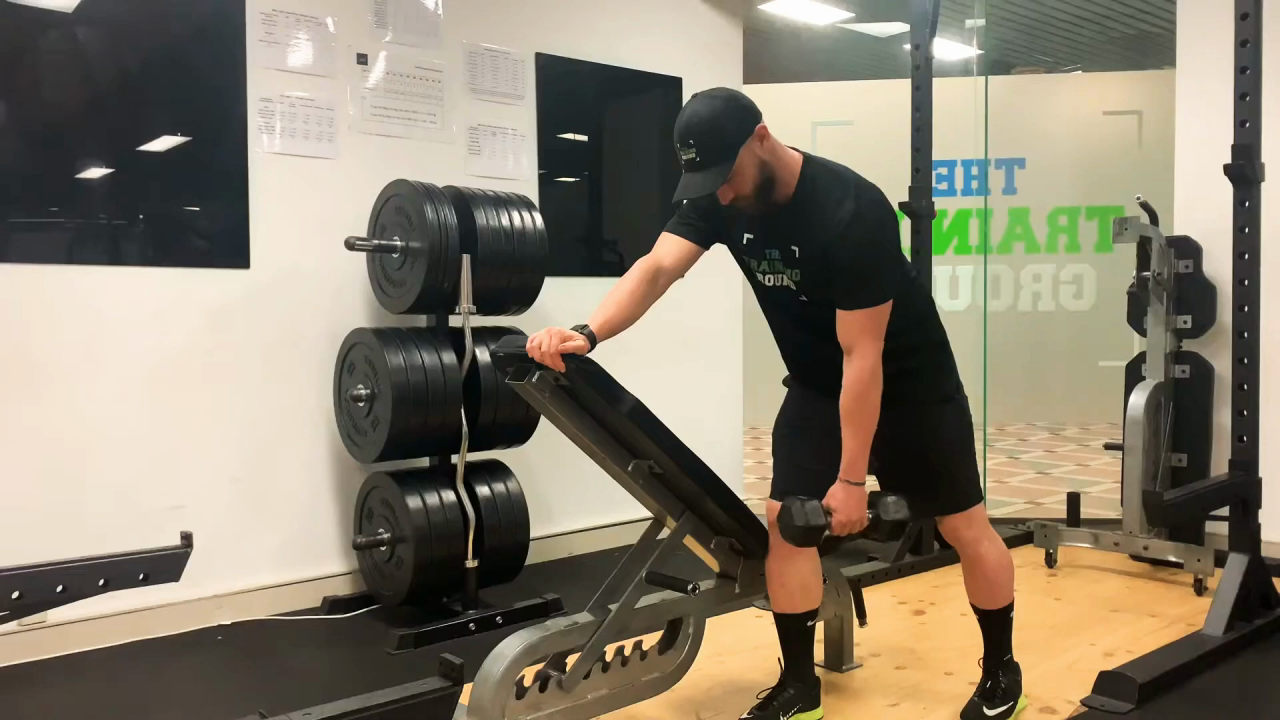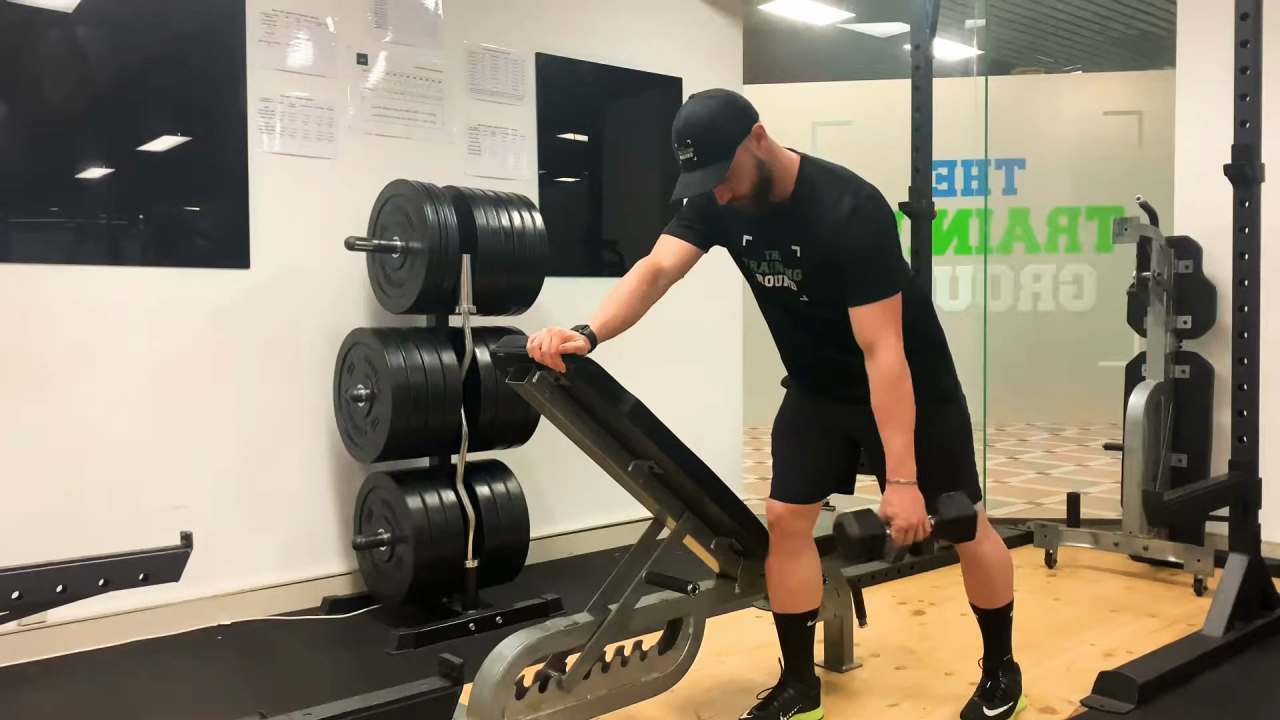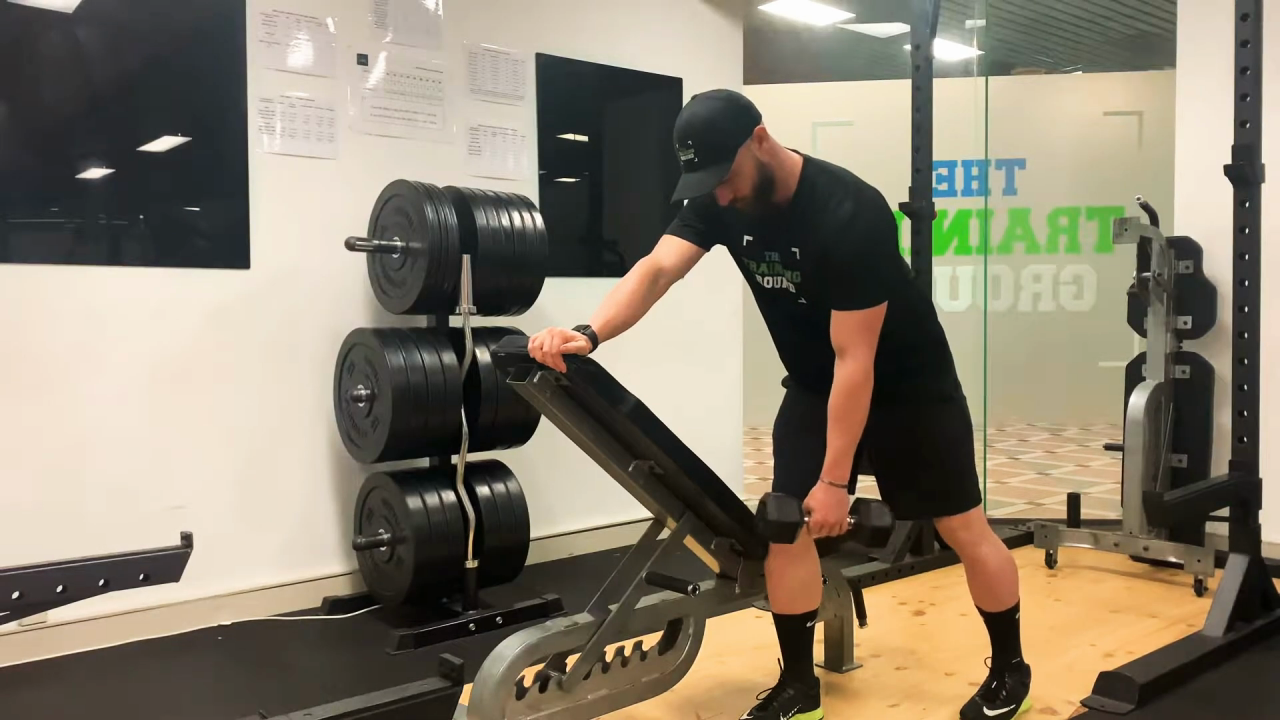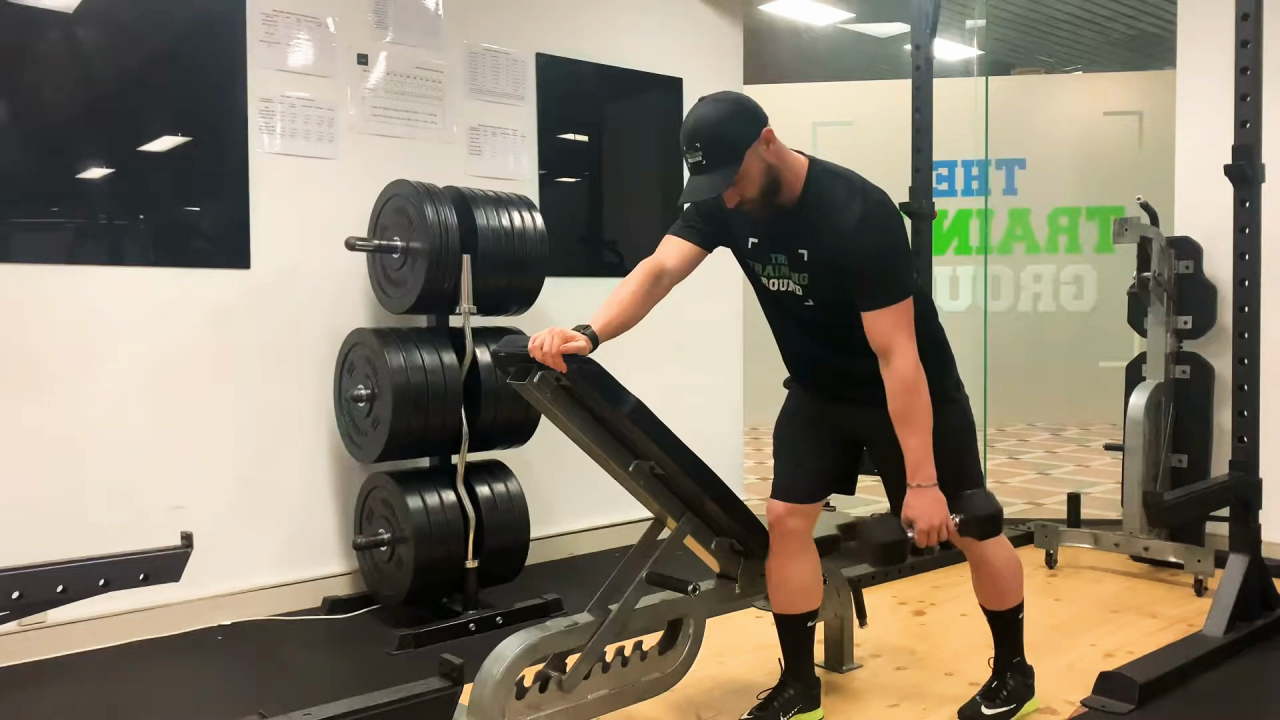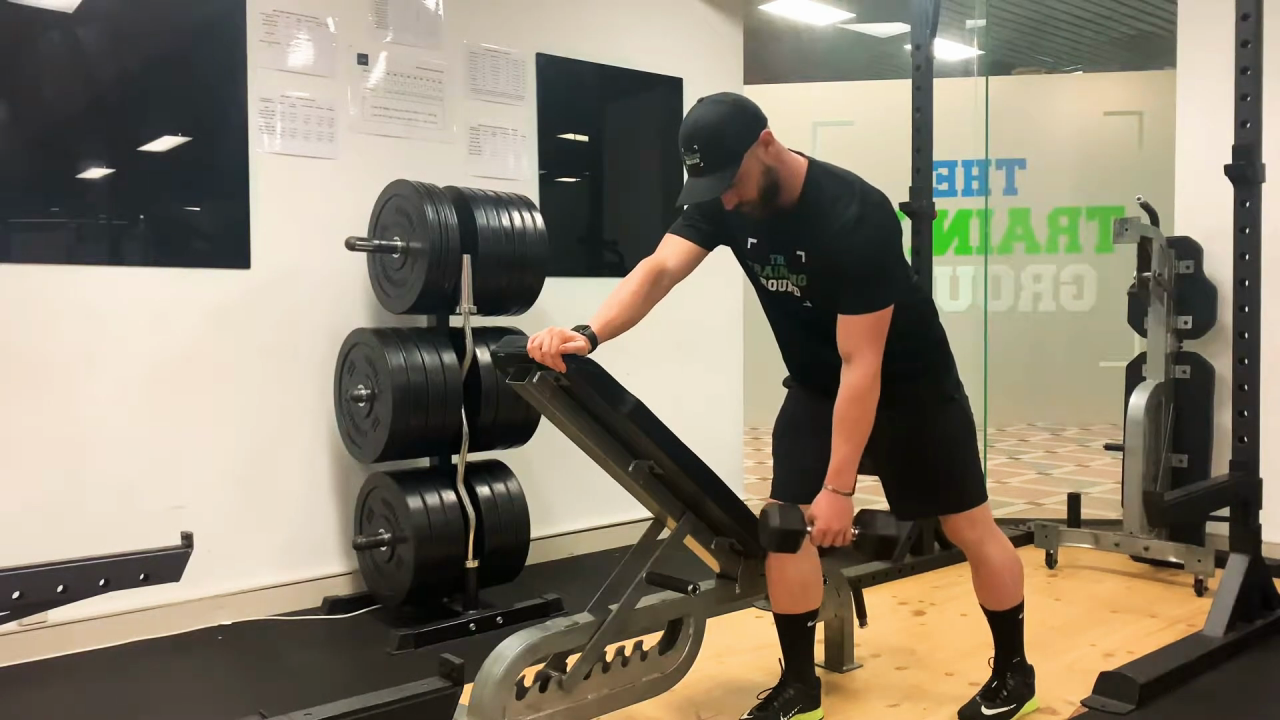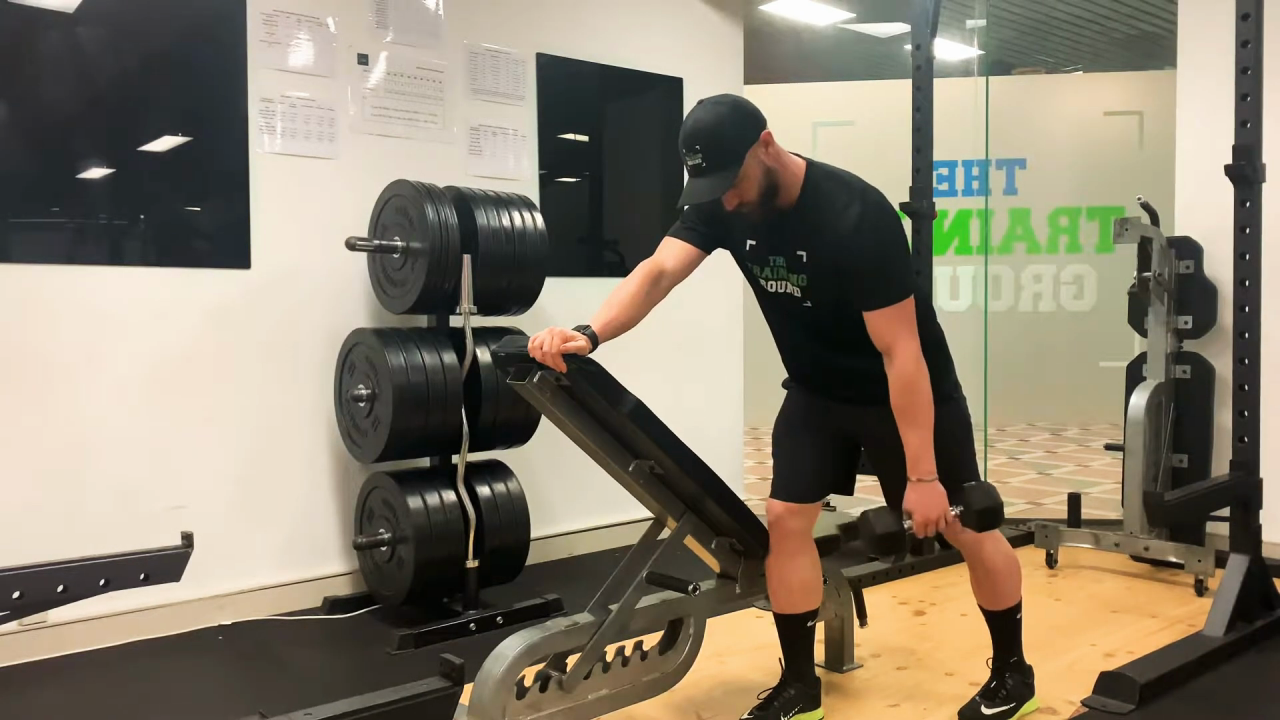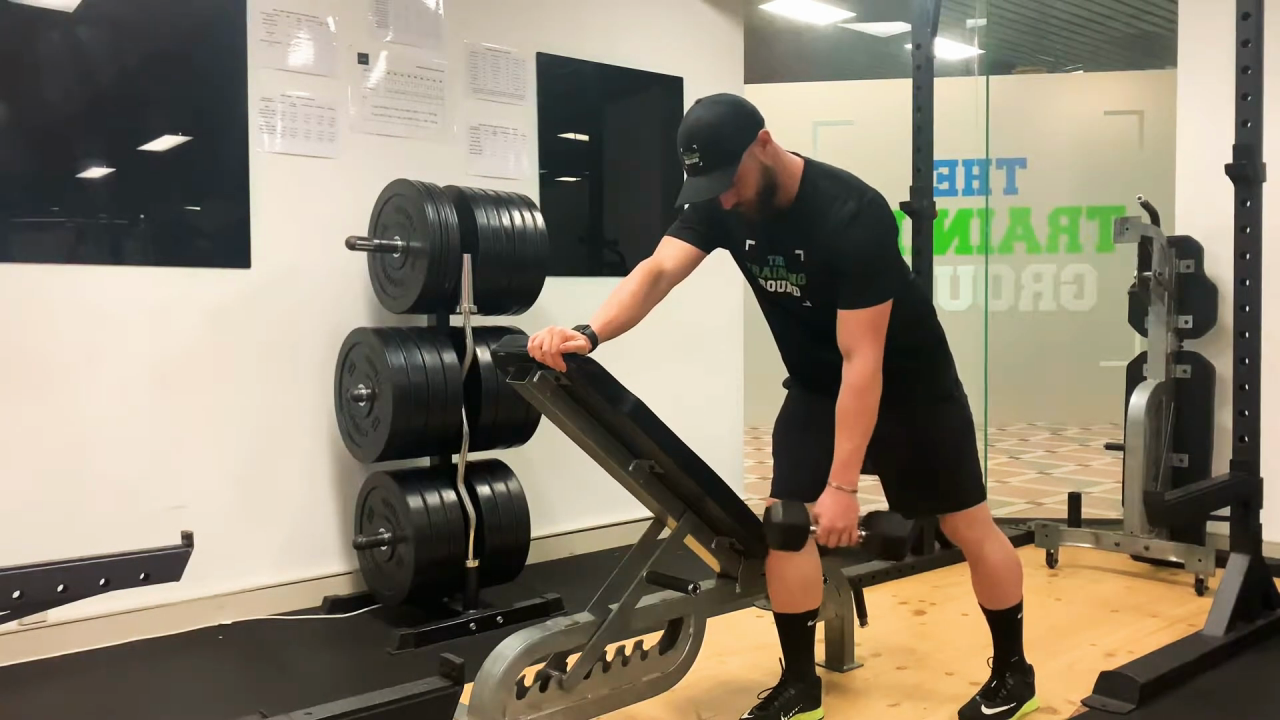
dt=0.7s
person 1, frame 1
left shoulder: (851, 211)
right shoulder: (718, 198)
left elbow: (863, 358)
right elbow: (657, 267)
left wrist: (851, 479)
right wrist: (587, 332)
left hip: (908, 381)
right hip: (816, 384)
left knee: (964, 526)
right knee: (785, 520)
person 1, frame 2
left shoulder: (850, 211)
right shoulder: (716, 202)
left elbow: (882, 352)
right elbow: (657, 268)
left wrist: (902, 480)
right wrist: (587, 332)
left hip: (909, 381)
right hip: (817, 384)
right knee: (786, 518)
left ankle: (1000, 669)
person 1, frame 3
left shoulder: (851, 213)
right shoulder: (717, 202)
left elbow: (856, 361)
right elbow: (657, 268)
left wrist: (834, 482)
right wrist: (588, 332)
left hip: (907, 383)
right hip: (814, 385)
left knee: (963, 528)
left ankle: (1009, 669)
person 1, frame 4
left shoulder: (858, 214)
right shoulder: (721, 204)
left elbow: (897, 356)
right elbow: (659, 269)
left wrist: (921, 482)
right wrist: (588, 332)
left hip: (910, 387)
right hip: (818, 386)
left knee: (965, 526)
right knee: (786, 519)
person 1, frame 5
left shoulder: (855, 216)
right shoulder: (722, 202)
left elbow: (863, 366)
right elbow: (660, 269)
left wrist: (838, 489)
right wrist: (588, 333)
left hip: (908, 384)
right hip: (815, 385)
left knee: (969, 526)
person 1, frame 6
left shoulder: (856, 216)
right shoulder: (720, 206)
left elbow: (900, 353)
right elbow: (659, 271)
left wrist: (922, 474)
right wrist: (589, 333)
left hip: (907, 387)
right hip: (816, 387)
left knee: (962, 525)
right knee: (785, 519)
person 1, frame 7
left shoulder: (852, 214)
right shoulder: (718, 203)
left elbow: (862, 360)
right elbow: (658, 271)
left wrist: (842, 487)
right wrist: (588, 332)
left hip: (907, 382)
right hip: (815, 385)
left knee: (968, 526)
